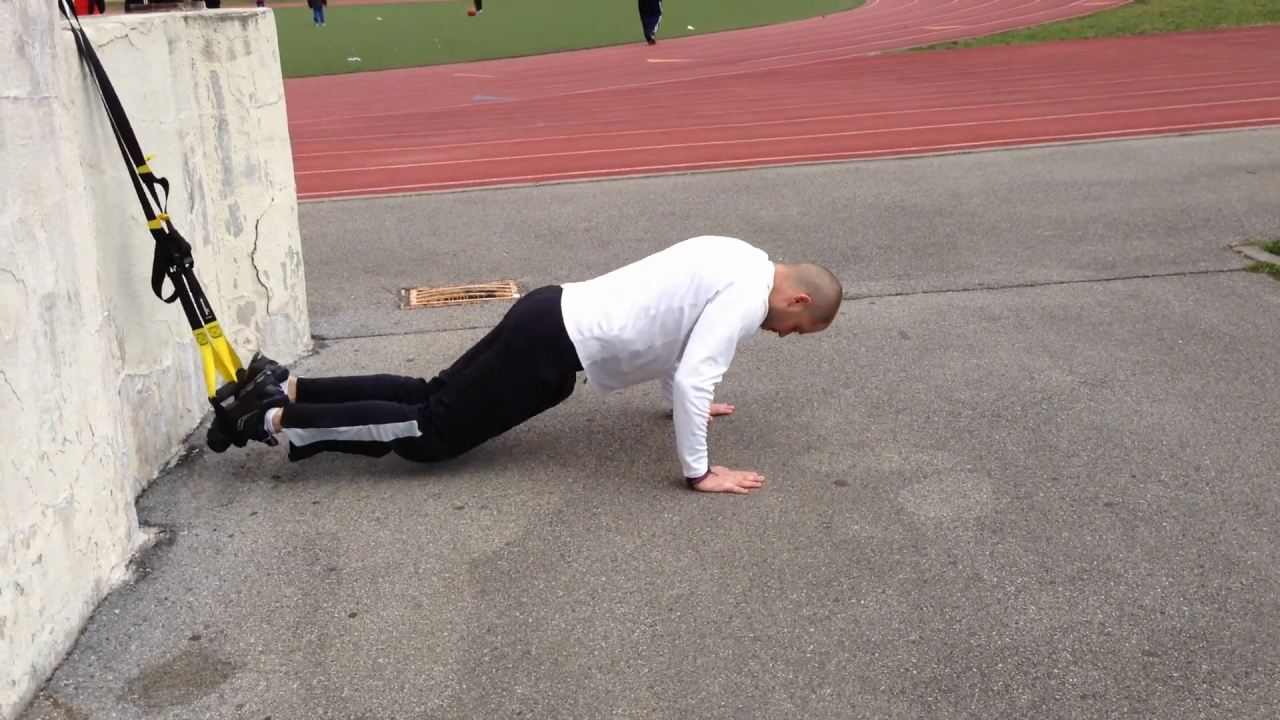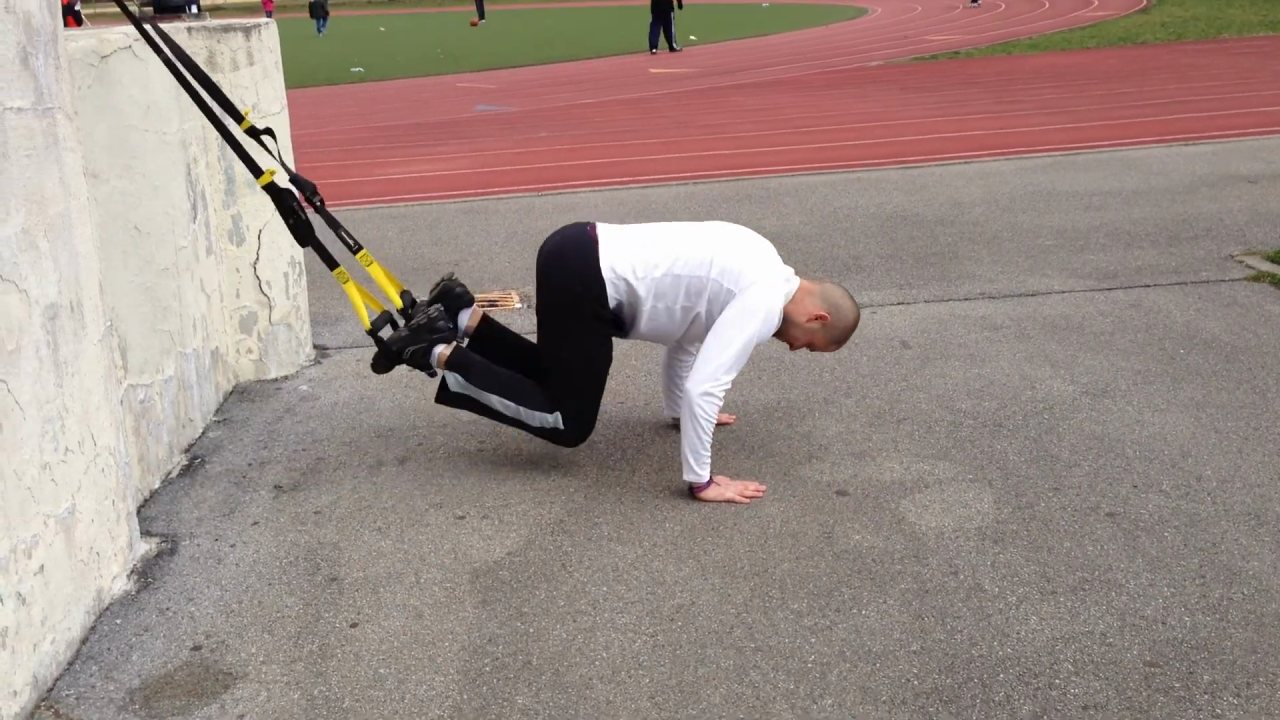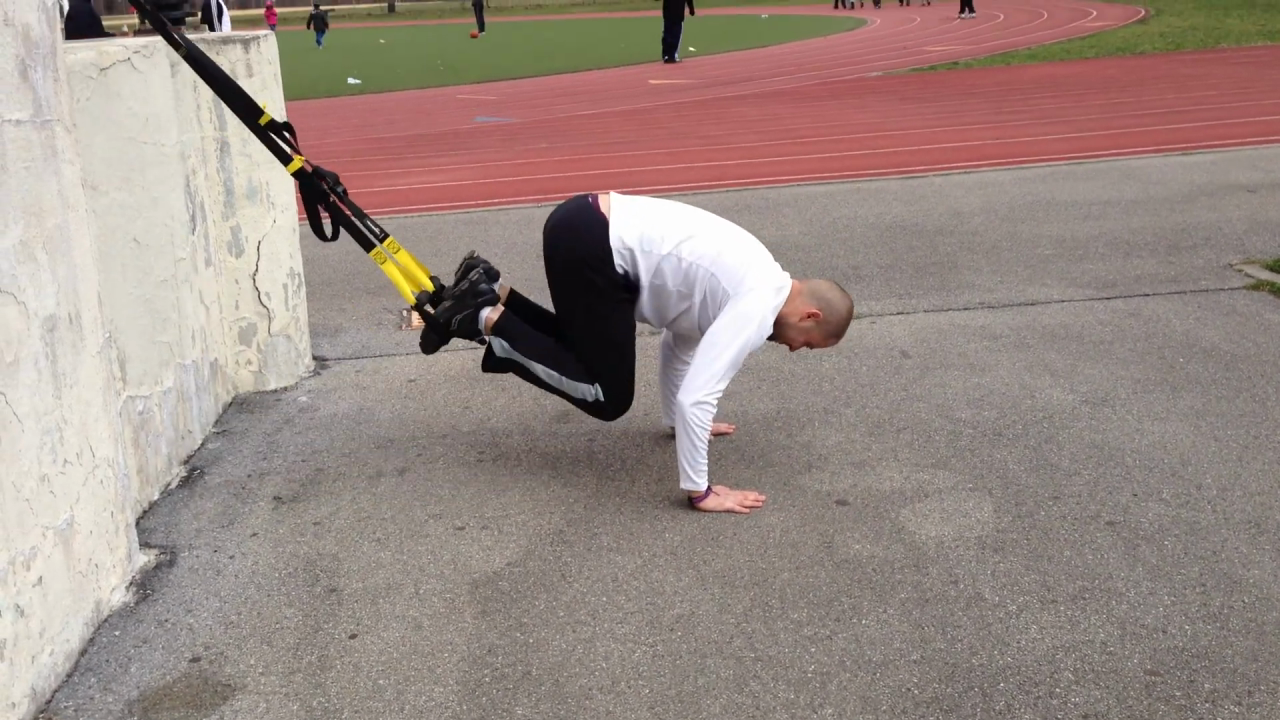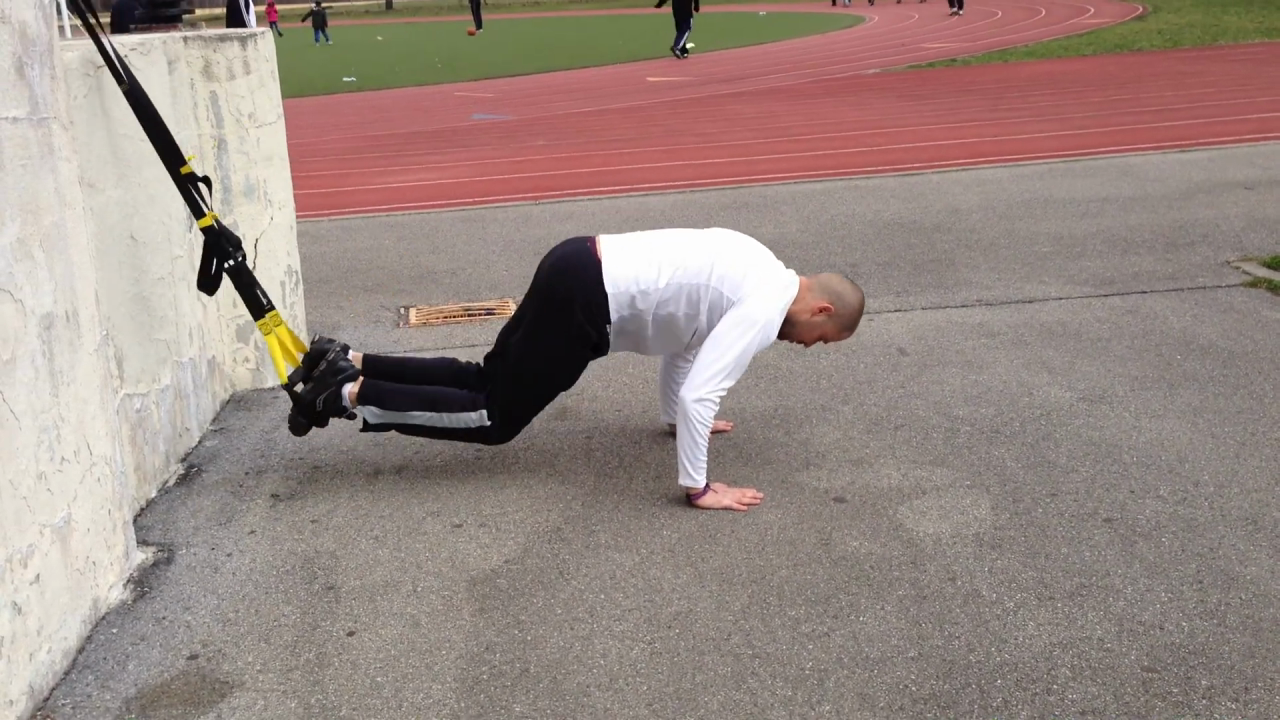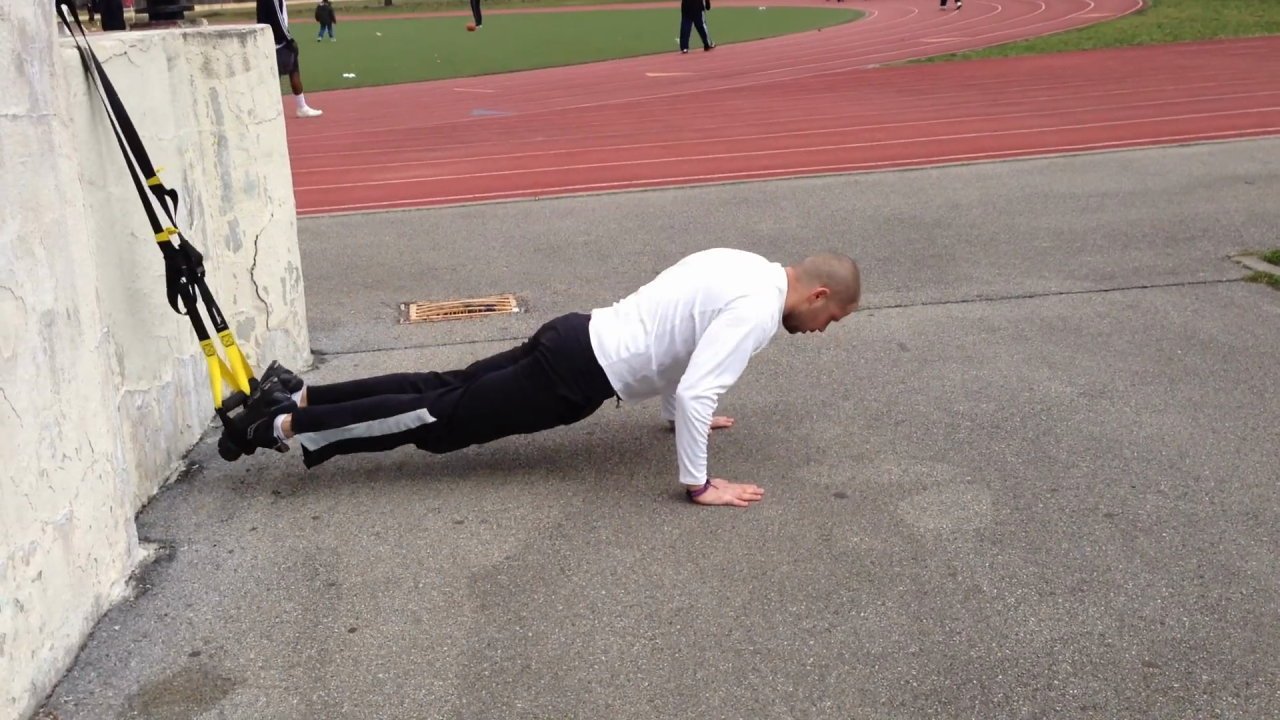
dt=0.4s
person 1, frame 1
left shoulder: (736, 259)
right shoulder: (750, 295)
right elbow: (690, 379)
left wrist: (686, 404)
right wrist: (700, 472)
left hip: (550, 313)
right hip: (554, 344)
left knee: (434, 397)
right knee: (435, 428)
left ankle: (287, 387)
right ankle: (277, 418)
person 1, frame 2
left shoulder: (760, 274)
right shoulder: (767, 302)
left elbow: (682, 328)
right elbow: (701, 387)
left wrist: (682, 412)
right wrist: (701, 480)
left hip: (576, 250)
right hip: (581, 271)
left knee: (562, 381)
right knee: (568, 423)
left ankle: (461, 319)
right ankle: (444, 356)
person 1, frame 3
left shoulder: (753, 278)
right shoulder: (758, 306)
left elbow: (679, 334)
right elbow: (696, 395)
left wrist: (674, 420)
right wrist: (699, 490)
left hip: (584, 221)
right hip: (590, 242)
left knee: (590, 355)
right knee: (607, 396)
left ankle: (489, 295)
right ankle: (488, 321)
person 1, frame 4
left shoulder: (759, 271)
right shoulder: (766, 307)
left elbow: (685, 320)
right elbow: (699, 392)
left wrist: (676, 419)
right wrist: (697, 486)
left hip: (581, 268)
right hip: (586, 296)
left knee: (486, 382)
right knee: (495, 417)
left ankle: (351, 367)
right ankle: (354, 396)
person 1, frame 5
left shoulder: (743, 267)
right shoulder: (760, 308)
right elbow: (696, 392)
left wrist: (677, 413)
right wrist: (698, 483)
left hip: (578, 341)
right hip: (580, 374)
left knee: (446, 390)
right knee: (444, 421)
left ankle: (296, 395)
right ankle: (287, 425)
